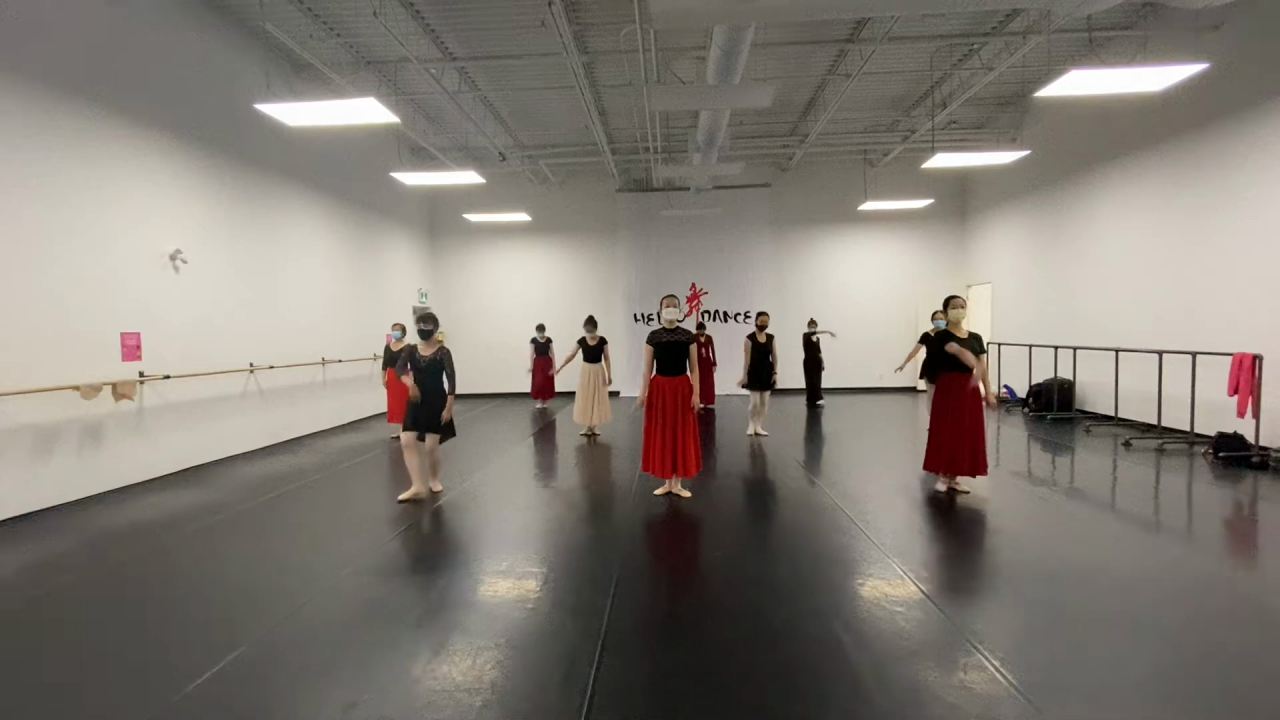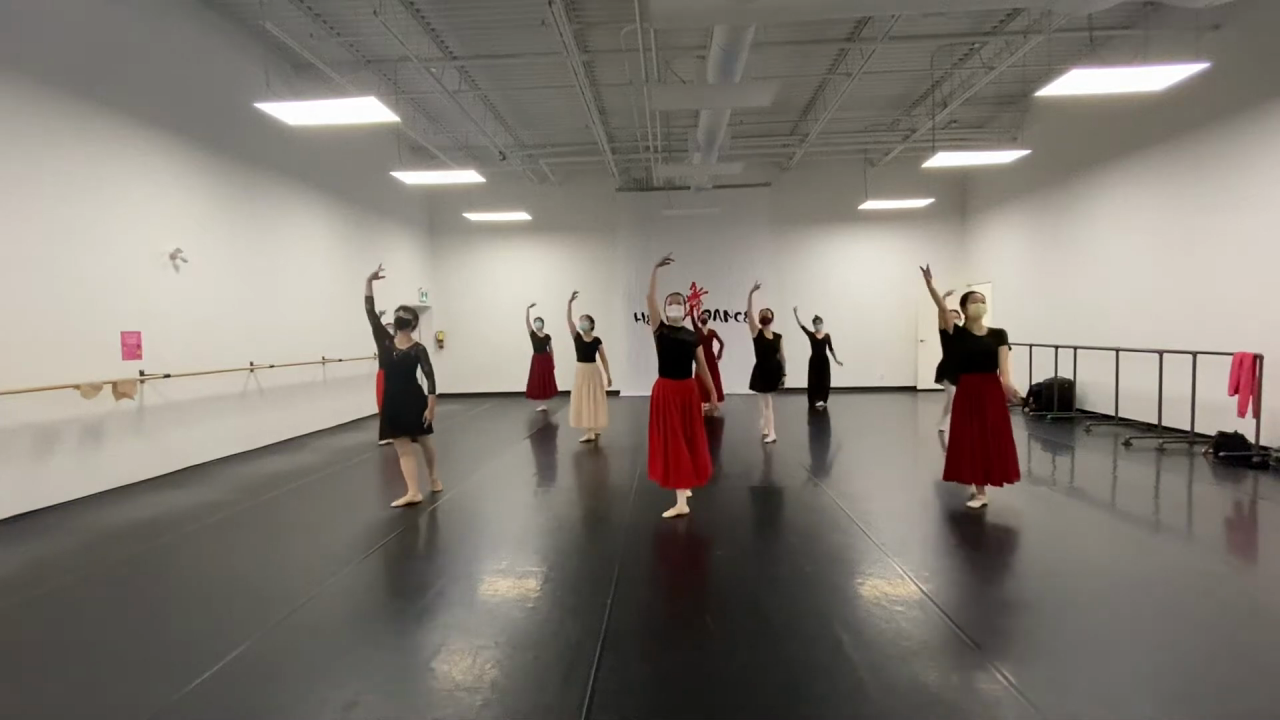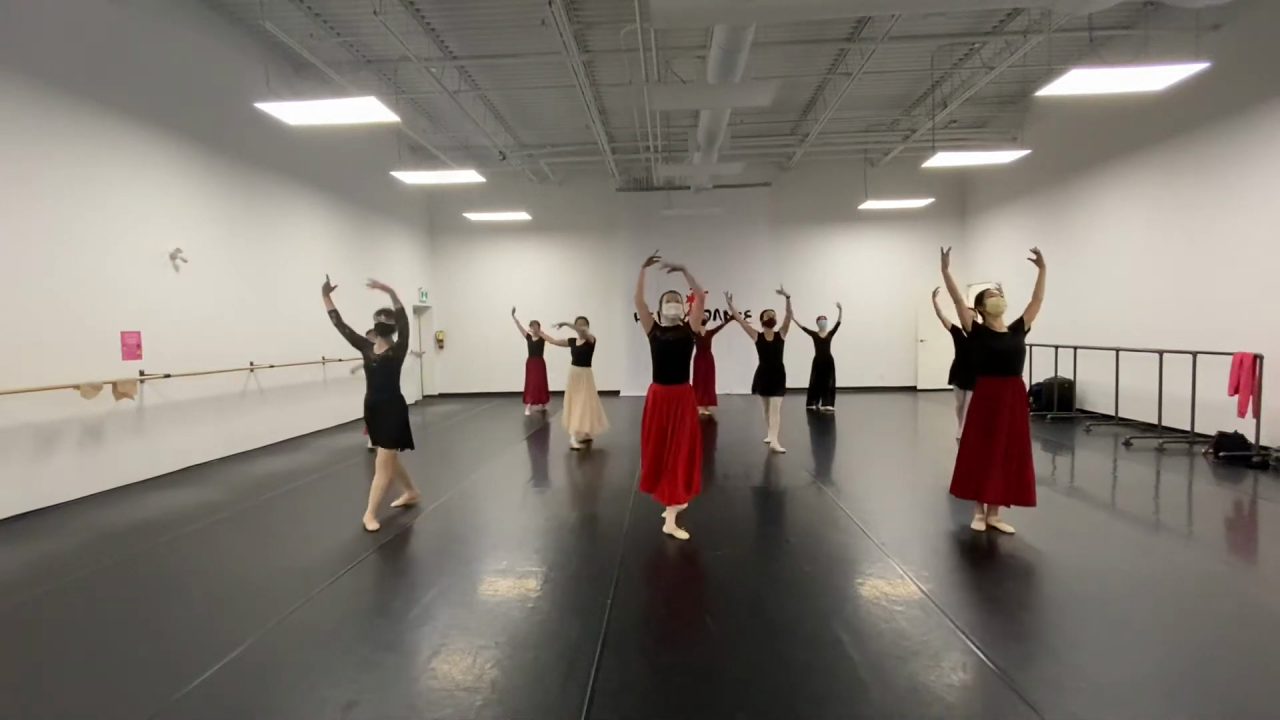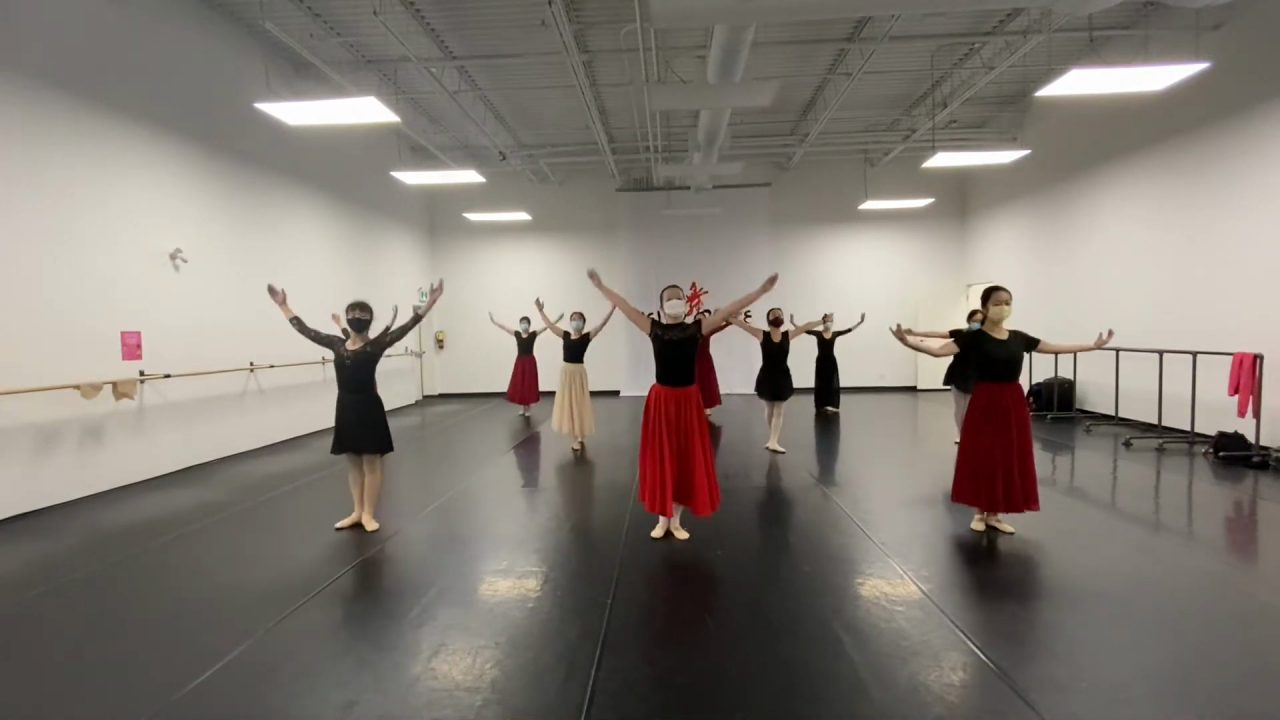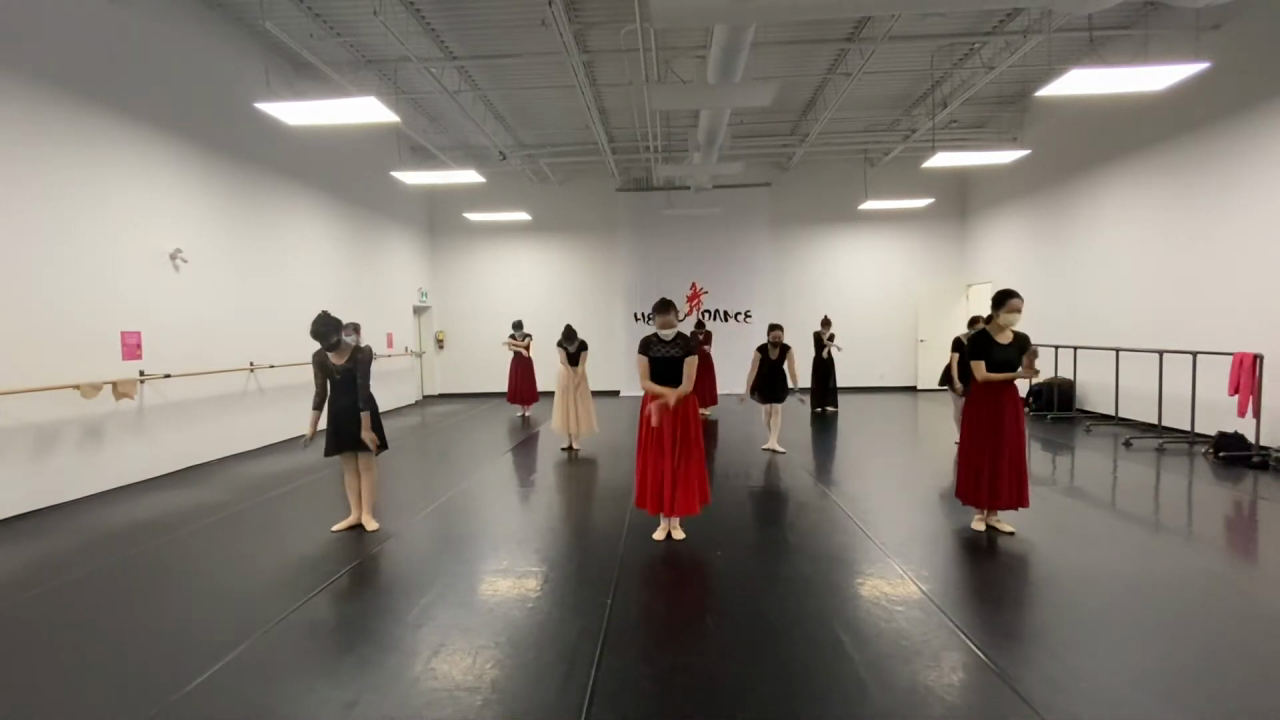
dt=1s
person 1, frame 1
left shoulder: (688, 336)
right shoulder: (654, 336)
left elbow: (694, 367)
right elbow: (648, 367)
left wrist: (696, 392)
right wrist: (643, 393)
left hip: (682, 386)
right hip: (659, 386)
left knee: (682, 435)
right knee: (661, 435)
left ankle: (677, 483)
right ankle: (666, 482)
person 1, frame 2
left shoulder: (693, 336)
right shoulder: (659, 329)
left elbow: (702, 367)
right elbow: (650, 298)
left wrist: (713, 393)
right wrist: (656, 269)
left hip: (688, 390)
right hip: (664, 390)
left knee: (688, 441)
right knee: (670, 442)
left ankle: (683, 484)
right ankle: (681, 501)
person 1, frame 3
left shoulder: (690, 330)
right shoulder: (653, 330)
left elbow: (700, 297)
right elbow: (638, 300)
left wrist: (684, 271)
right wrist: (643, 269)
left hip: (682, 396)
right hip: (658, 395)
left knee: (680, 453)
right knee: (659, 451)
left ankle: (670, 520)
right ankle: (675, 501)
person 1, frame 4
left shoulder: (696, 329)
right shoulder: (653, 329)
left elbow: (728, 311)
right elbow: (623, 306)
left wrist: (761, 291)
right wrist: (600, 286)
left hip: (688, 399)
right hip: (660, 399)
left knee: (688, 459)
right knee: (661, 459)
left ankle: (676, 520)
right ankle: (663, 518)
person 1, frame 5
left shoulder: (688, 344)
right shoulder: (646, 344)
left elbow: (688, 385)
right elbow: (644, 382)
left wrist: (667, 400)
right wrist: (666, 392)
left hip: (682, 405)
right hip: (655, 403)
left knee: (682, 464)
right knee: (657, 464)
left ankle: (676, 521)
right ankle: (663, 521)
person 2, frame 1
left shoulder: (976, 338)
right shoulder: (942, 336)
left elbow: (983, 366)
right elbow: (959, 351)
left wrist: (988, 391)
right wrist: (974, 365)
left hip: (970, 388)
right hip: (948, 385)
left knee: (967, 434)
right knee: (947, 433)
left ankle: (954, 478)
right ankle: (944, 476)
person 2, frame 2
left shoulder: (998, 334)
right shoulder: (958, 334)
left elbow: (1003, 358)
right elbow: (942, 308)
left wrist: (1006, 379)
right wrist: (929, 284)
left hip: (993, 391)
right hip: (968, 391)
left knee: (993, 441)
right knee: (969, 441)
left ankle: (983, 486)
right ankle: (980, 491)
person 2, frame 3
left shoulder: (1017, 330)
right shoulder: (976, 332)
left elbow: (1037, 300)
right elbow: (958, 300)
left wrist: (1042, 269)
right wrist: (946, 270)
left hip: (1014, 397)
right hip: (986, 396)
left knee: (1008, 456)
right knee: (981, 454)
left ankle: (994, 514)
right ankle: (980, 512)
person 2, frame 4
left shoulder: (1019, 338)
right shoulder: (974, 338)
left elbow: (1056, 348)
right elbow: (939, 351)
left wrist: (1093, 346)
right wrist: (909, 342)
left hip: (1014, 402)
right hip: (985, 401)
left knee: (1011, 458)
right knee: (982, 457)
left ankle: (994, 514)
right ankle: (980, 513)
person 2, frame 5
left shoulder: (1022, 340)
right shoulder: (978, 339)
left elbow: (1026, 369)
right elbow: (980, 375)
left wrist: (1030, 363)
right wrist: (1018, 374)
left hip: (1009, 401)
right hip: (982, 402)
left knee: (1006, 458)
right knee: (980, 456)
left ankle: (993, 514)
right ankle: (980, 512)
person 3, frame 1
left shoulder: (442, 352)
right shoulder: (411, 350)
left elbow: (451, 380)
right elbow: (399, 369)
left wrist: (449, 407)
right wrist: (409, 382)
left hip: (436, 402)
right hip: (415, 402)
left knee: (432, 446)
right knee: (407, 443)
left ankle: (434, 479)
right ankle: (418, 486)
person 3, frame 2
left shoulder: (418, 349)
right shoulder: (385, 341)
left elbow: (430, 378)
right elbow: (370, 312)
left wrist: (431, 407)
right wrist: (369, 282)
left hip: (413, 400)
right hip: (391, 401)
left knee: (424, 443)
right knee: (403, 449)
left ankle: (433, 476)
right ankle: (413, 492)
person 3, frame 3
left shoulder: (398, 349)
right shoulder: (366, 347)
left elbow: (402, 321)
right elbow: (340, 325)
left wrist: (389, 292)
right wrist: (326, 297)
left hip: (392, 407)
right hip: (372, 407)
left knee: (383, 463)
right knee: (389, 457)
left ankle: (370, 513)
right ankle: (411, 492)
person 3, frame 4
left shoulder: (376, 345)
right shoulder: (337, 344)
left elbow: (406, 327)
right elbow: (304, 330)
left wrist: (429, 304)
right wrist: (283, 306)
left hip: (368, 408)
right hip: (344, 408)
left knee: (371, 464)
right knee: (353, 463)
left ankle: (368, 513)
right ankle: (357, 511)
person 3, frame 5
left shoulder: (361, 354)
right shoulder: (319, 357)
left elbow: (363, 391)
right elbow: (321, 392)
left wrist: (367, 427)
right wrist: (312, 426)
left hip: (362, 413)
right hip: (337, 414)
left knee: (366, 465)
right knee: (348, 466)
left ankle: (367, 514)
right ankle: (355, 514)
